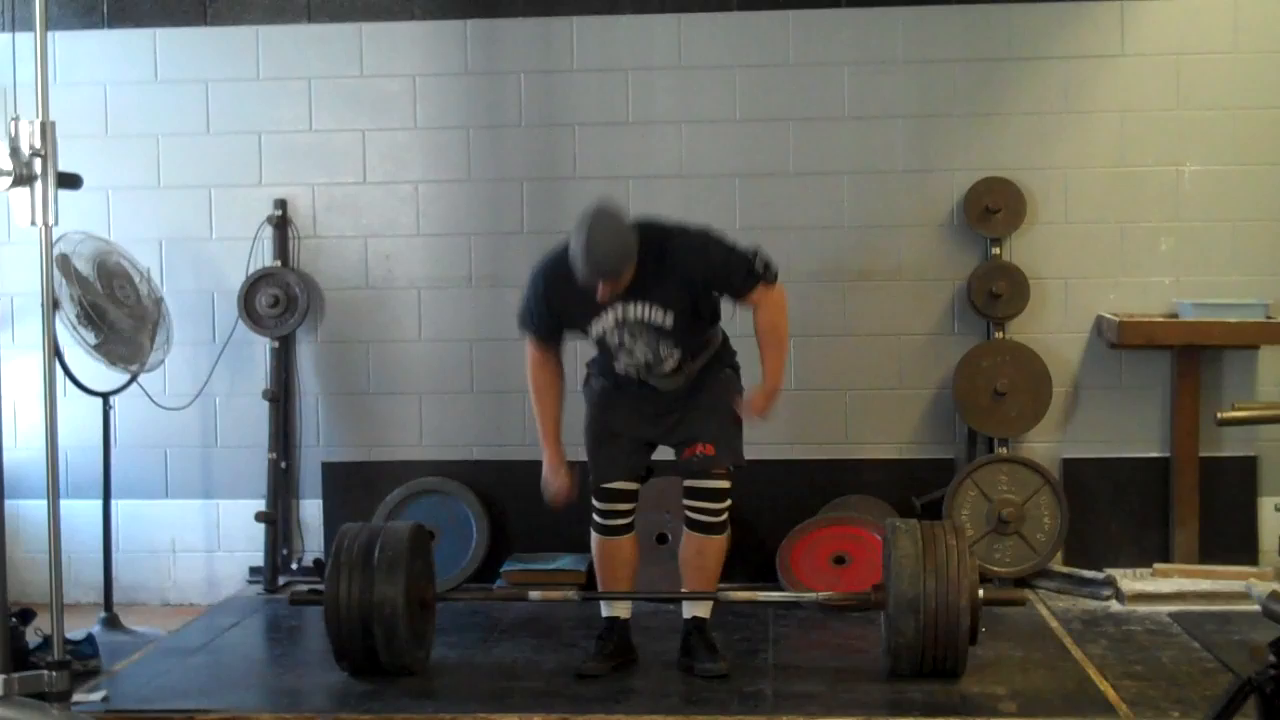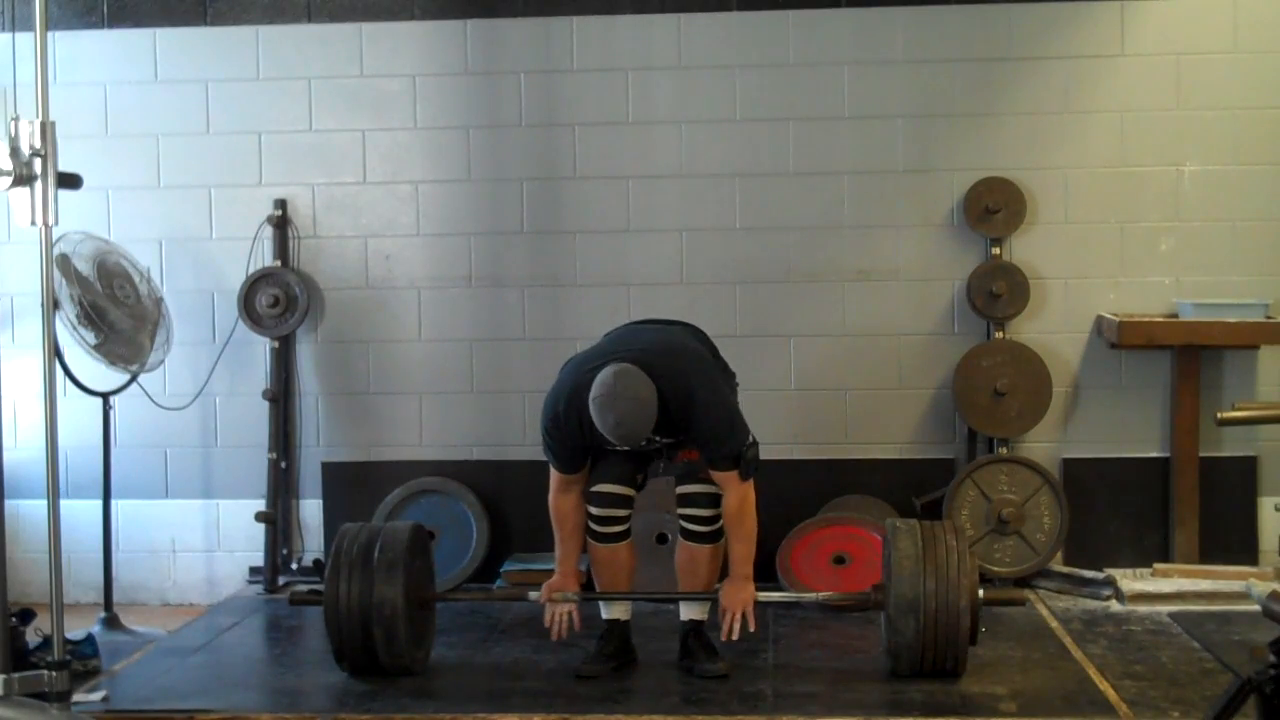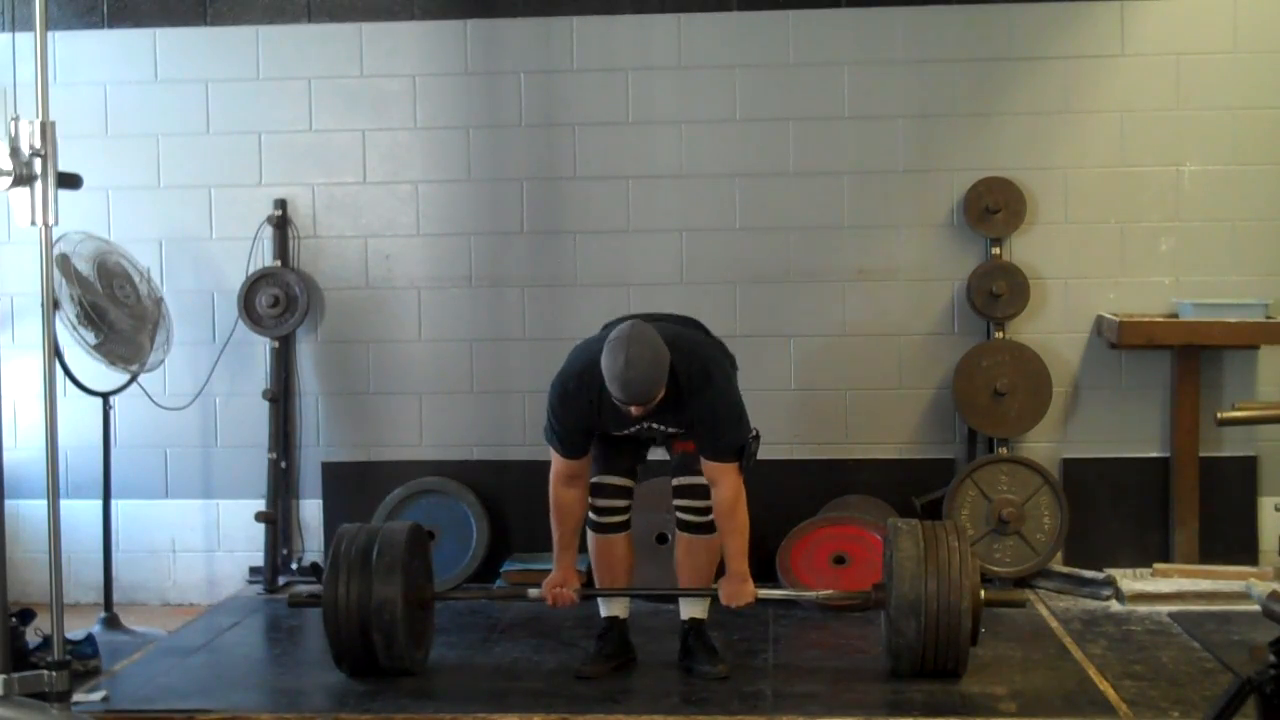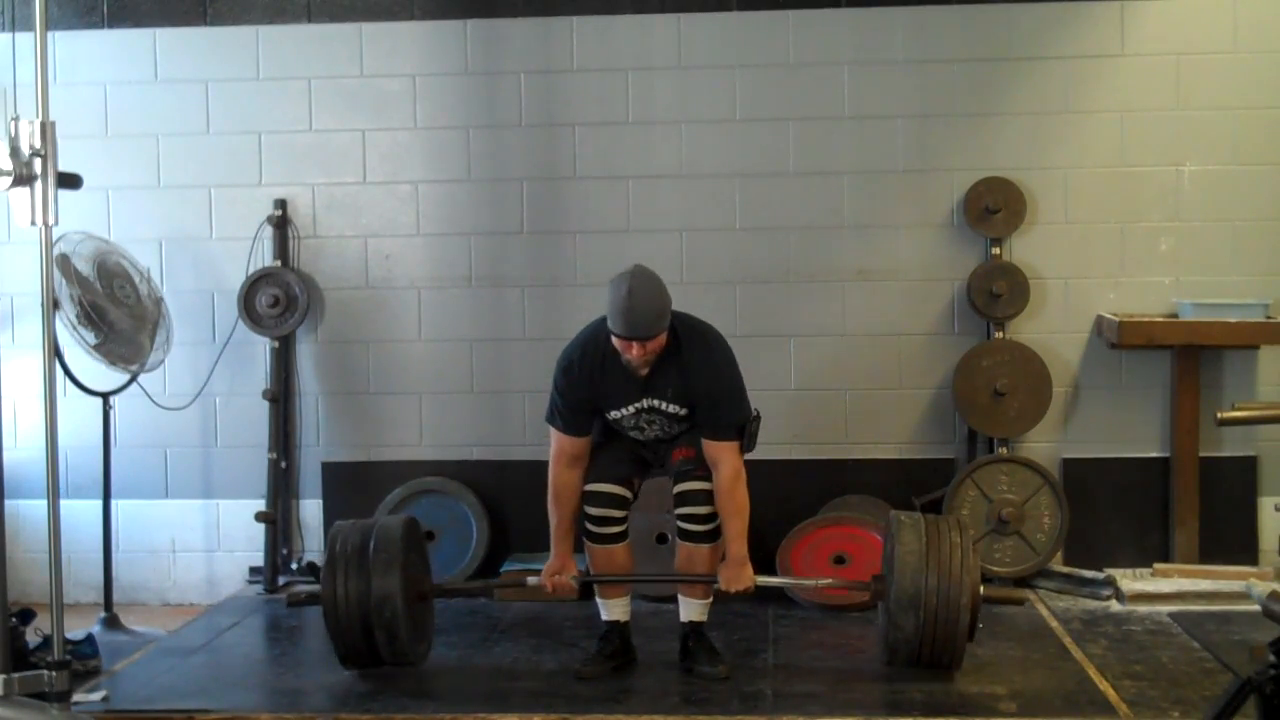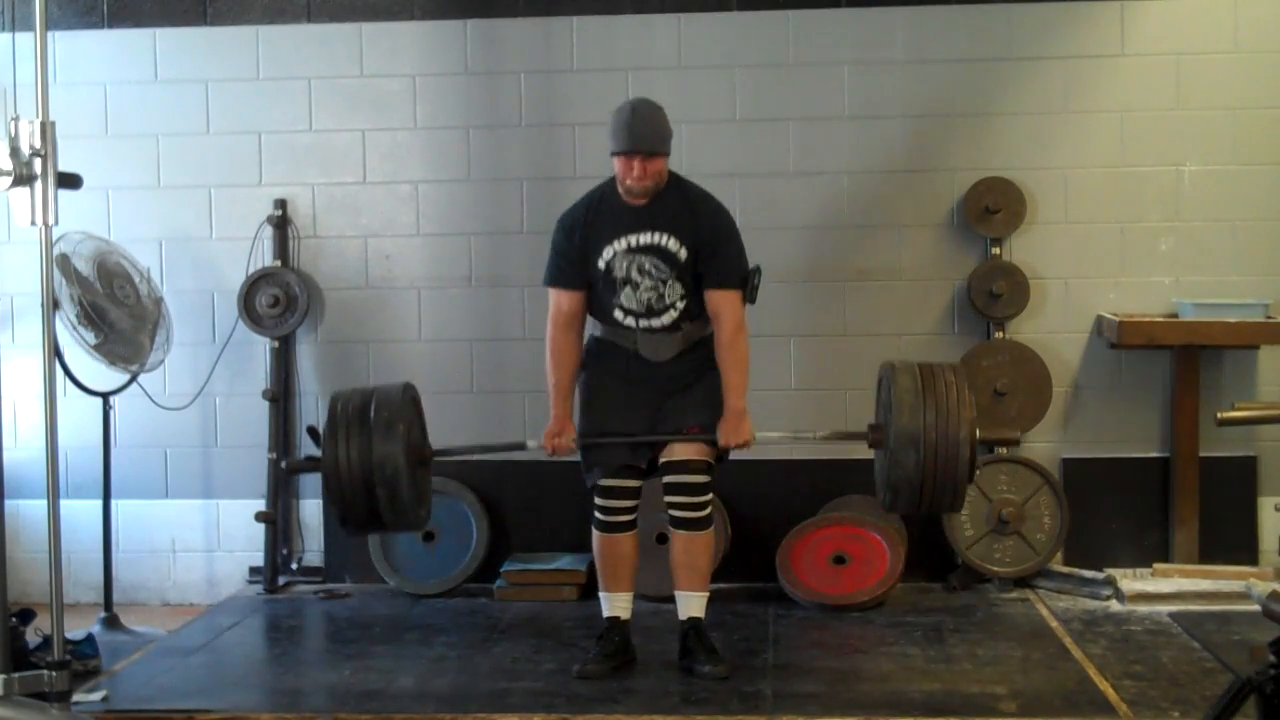
dt=1s
person 1, frame 1
left shoulder: (688, 251)
right shoulder: (552, 280)
left elbow: (766, 290)
right elbow: (542, 355)
left wrist: (771, 378)
right wrist: (552, 452)
left hip: (702, 384)
right hip: (620, 389)
left knee: (707, 500)
right knee: (611, 504)
left ankle: (696, 631)
right ankle: (615, 632)
person 1, frame 2
left shoulder: (706, 399)
right shoulder: (565, 407)
left elbow: (737, 489)
right elbow: (566, 490)
left wrist: (741, 578)
right wrist: (565, 573)
left hip: (696, 390)
left knee: (702, 505)
right knee: (603, 505)
left ankle: (693, 634)
right ankle: (616, 635)
person 1, frame 3
left shoulder: (708, 377)
right shoulder: (574, 384)
left elbow: (725, 484)
right elbow: (568, 480)
left wrist: (738, 573)
right wrist: (563, 567)
left hip: (691, 413)
left knee: (697, 502)
right knee: (604, 502)
left ankle: (693, 634)
right ankle: (614, 633)
person 1, frame 4
left shoulder: (707, 354)
right shoulder: (580, 359)
left elbow: (726, 464)
right elbow: (567, 460)
left wrist: (737, 557)
right wrist: (560, 552)
left hip: (693, 431)
right hip: (618, 433)
left knee: (700, 508)
right knee: (599, 509)
left ankle: (694, 635)
right ankle: (615, 635)
person 1, frame 5
left shoulder: (705, 215)
right shoulder: (581, 220)
left elbow: (728, 319)
right elbow: (564, 320)
left wrist: (736, 410)
right wrist: (560, 414)
left hip: (690, 371)
right hip: (613, 371)
left knee: (690, 501)
right knee: (613, 504)
left ankle: (694, 633)
right ankle: (616, 632)
